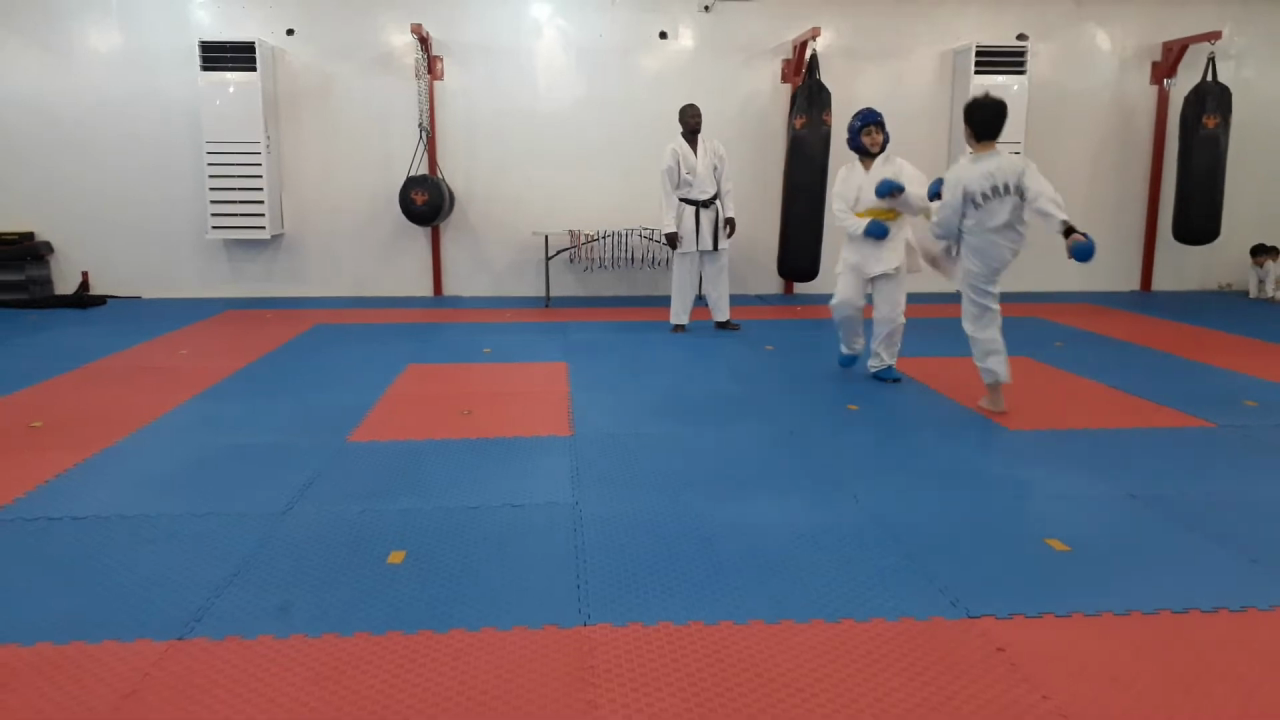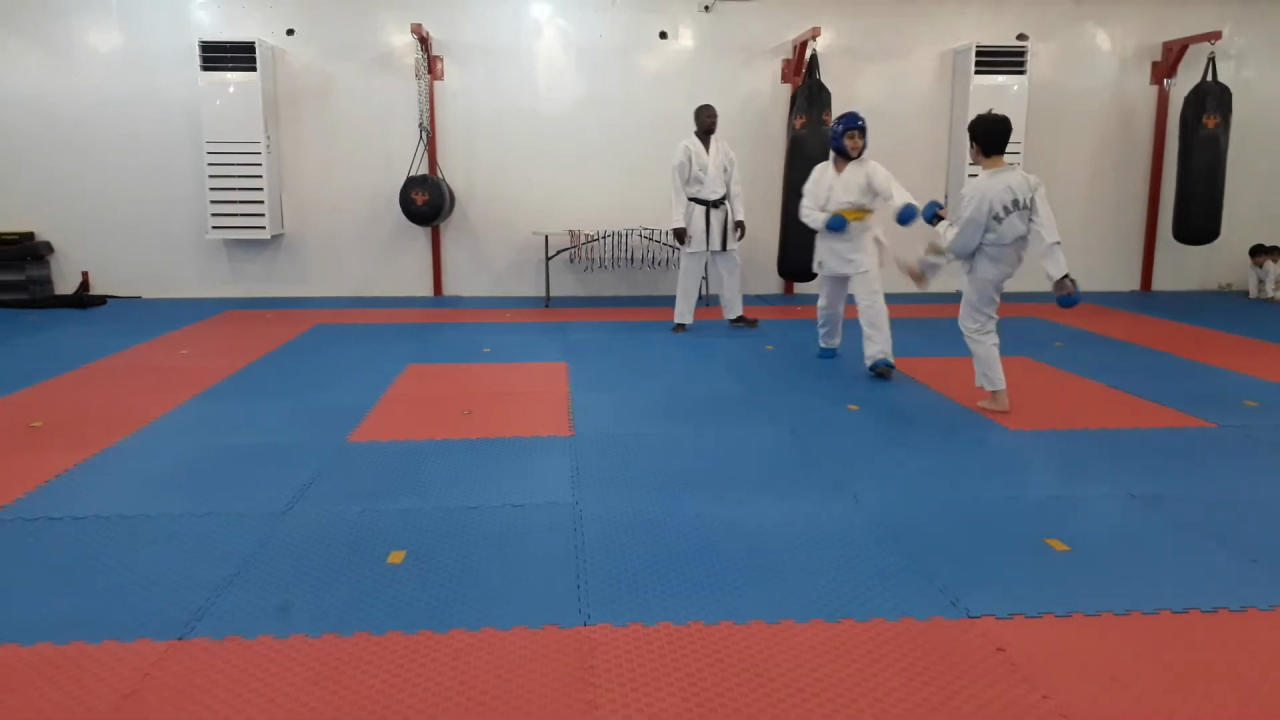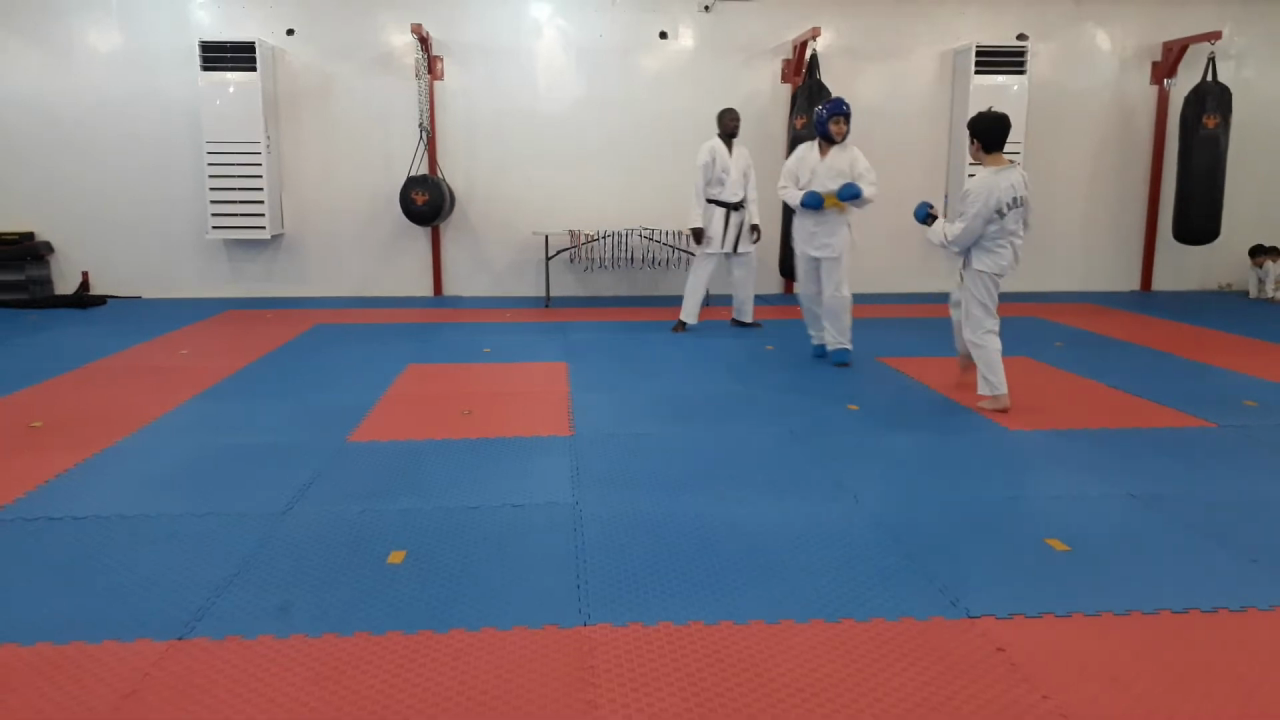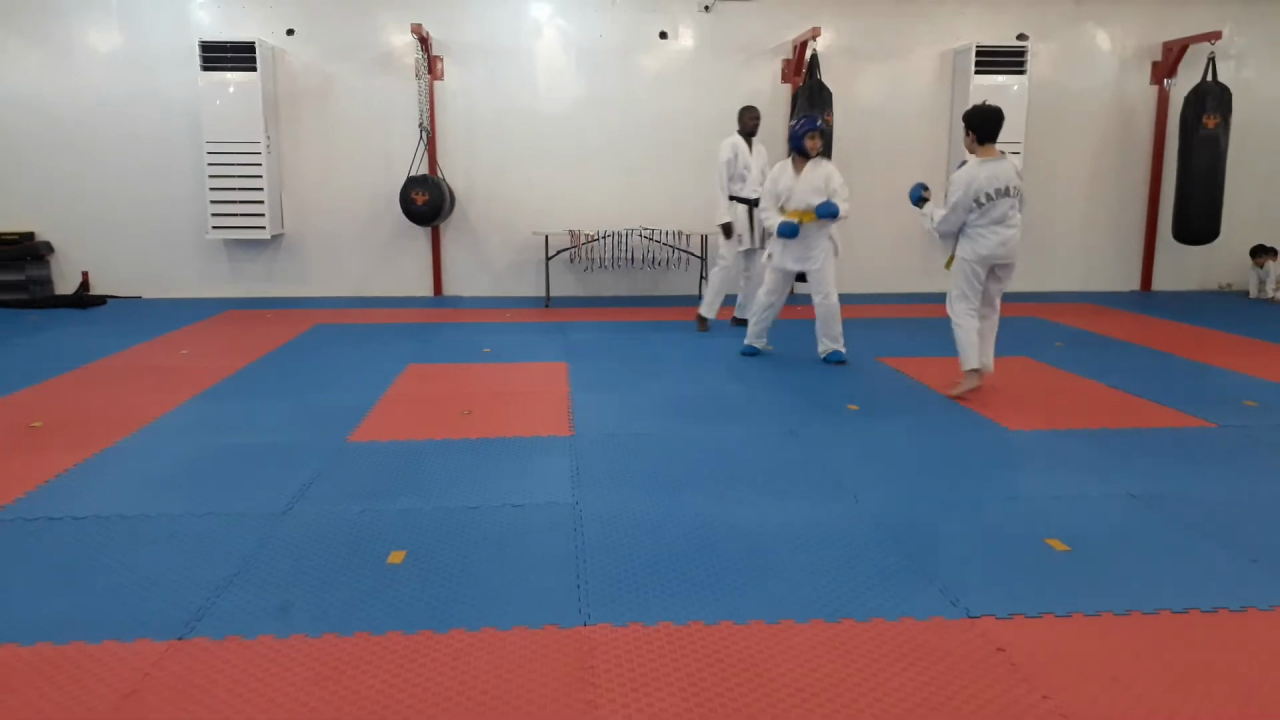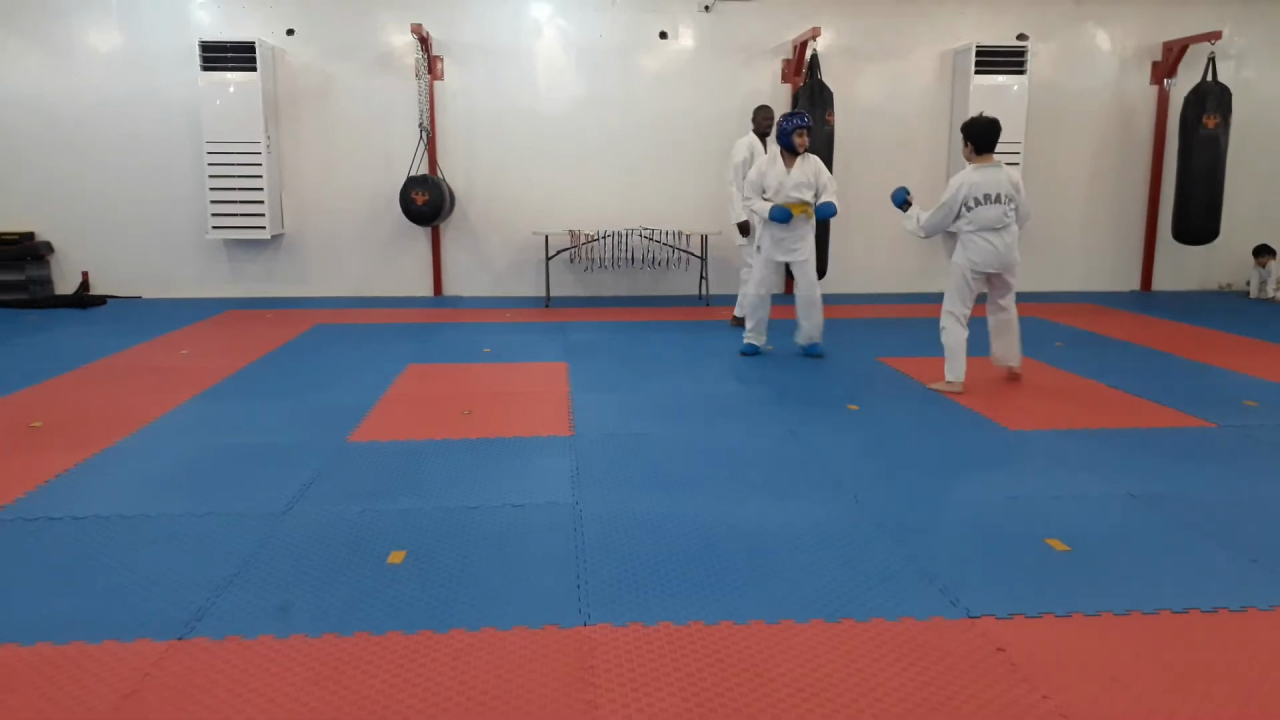
dt=0.2s
person 1, frame 1
left shoulder: (959, 175)
right shoulder: (1020, 166)
left elbow: (945, 228)
right elbow: (1044, 198)
left wrist: (941, 204)
right wrist: (1067, 228)
left hip: (978, 256)
right hip: (1009, 246)
left knee: (981, 322)
left ankle: (995, 389)
person 1, frame 2
left shoulder: (976, 191)
right shoulder: (1028, 181)
left elbow: (961, 246)
right elbow: (1044, 227)
left wrist: (943, 224)
right wrist: (1060, 274)
left hip: (988, 266)
right hip: (1008, 258)
left knee: (978, 326)
left ankle: (998, 394)
right ankle: (922, 270)
person 1, frame 3
left shoulder: (980, 186)
right shoulder: (1019, 176)
left elbow: (961, 236)
right elbow: (1021, 220)
left wrist: (935, 223)
left hip: (984, 260)
right hip: (1005, 255)
left knee: (981, 326)
right knee: (961, 305)
left ankle: (997, 394)
right ankle: (968, 356)
person 1, frame 4
left shoulder: (965, 176)
right shoulder: (1013, 167)
left elbow: (946, 224)
left wrist: (926, 205)
left hip: (975, 249)
right hip: (1007, 247)
left knee: (962, 308)
right knee: (988, 307)
left ankle: (972, 372)
right ankle: (980, 365)
person 1, frame 5
left shoulder: (961, 182)
right shoulder: (1012, 178)
left elbow: (933, 224)
right elbow: (1022, 218)
left wrist: (909, 209)
left hip: (971, 256)
right hip: (1004, 255)
left knee: (954, 314)
right knee: (1003, 306)
left ankle: (954, 379)
right ankle: (1011, 362)
person 2, frame 1
left shoulder: (898, 167)
right shoulder: (846, 173)
left elbow: (921, 203)
right elbow: (841, 214)
left wrist: (901, 192)
right wrist: (865, 227)
left hip: (893, 249)
right hip: (858, 247)
left knee: (890, 313)
right knee: (844, 304)
left ankle: (883, 363)
right ankle: (851, 347)
person 2, frame 2
left shoulder: (870, 169)
right shoulder: (820, 172)
left elbow: (893, 190)
right elbow: (807, 210)
left wrist: (906, 206)
right wrist: (825, 221)
left hip: (862, 245)
right hip: (830, 245)
left knee: (870, 301)
right knee: (829, 303)
left ankle: (880, 357)
right ankle: (828, 342)
person 2, frame 3
left shoulder: (851, 154)
right shoulder: (803, 152)
left elbow: (869, 187)
right elbow: (784, 187)
left wrist: (858, 193)
right wrist: (801, 199)
left hip: (835, 229)
right hip: (806, 228)
left knee: (835, 289)
right knee: (808, 289)
left ankle: (840, 345)
right ankle: (820, 338)
person 2, frame 4
left shoulder: (826, 169)
right shoulder: (780, 171)
left elbow: (842, 204)
right elbow: (766, 208)
left wrist: (833, 210)
right wrist: (778, 225)
left hip: (817, 241)
right hip: (785, 241)
left knee: (826, 296)
right knee: (770, 294)
left ankle: (832, 347)
right ankle: (755, 341)
person 2, frame 5
left shoulder: (814, 163)
right shoulder: (766, 163)
left elbow: (828, 192)
right elbow: (750, 196)
left wrist: (827, 206)
right wrist: (768, 212)
left hip: (801, 233)
right hip: (772, 233)
left knee: (807, 286)
right knee: (759, 287)
left ankle: (810, 338)
right ankle: (754, 338)
person 3, frame 1
left shoulder: (714, 147)
right shoulder: (673, 151)
left elbow: (724, 183)
right elbow: (668, 192)
left wrist: (729, 213)
right wrist: (669, 226)
left hip: (713, 213)
right hip: (688, 215)
left knee: (718, 267)
right knee: (685, 270)
left ankle: (722, 318)
right ankle: (679, 320)
person 3, frame 2
left shoulder: (724, 148)
right shoulder: (686, 148)
left elbow: (734, 185)
right elbow: (678, 188)
left wrist: (739, 216)
right wrist: (678, 222)
left hip: (721, 213)
right hip: (697, 214)
left knee: (730, 266)
right knee: (690, 269)
left ankle: (735, 314)
right ankle: (682, 320)
person 3, frame 3
left shoulder: (743, 153)
right shoulder: (709, 149)
left elbow: (750, 189)
right elbow: (699, 188)
left wrist: (754, 220)
right wrist: (697, 223)
left hip: (739, 216)
right hip: (715, 216)
left knee: (746, 269)
right knee: (702, 269)
left ankle: (742, 316)
right ankle: (685, 318)
person 3, frame 4
left shoulder: (760, 149)
right shoulder: (730, 145)
left elbow: (765, 186)
right elbow: (722, 184)
right wrist: (724, 218)
left hip: (756, 213)
right hip: (736, 212)
left knee: (754, 267)
right knee: (727, 264)
left ankle: (742, 314)
right ankle: (705, 313)
person 3, frame 5
left shoulder: (771, 149)
right shoulder: (744, 145)
right elbow: (735, 184)
right wrist: (740, 217)
right hip: (750, 212)
right knee: (753, 264)
left ankle: (743, 314)
right ankle: (740, 314)
